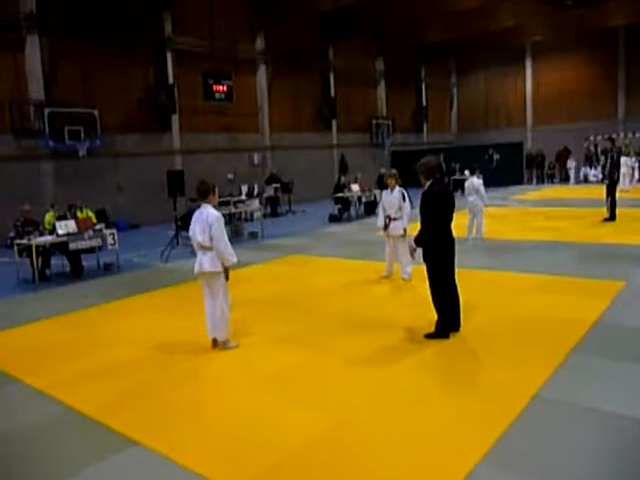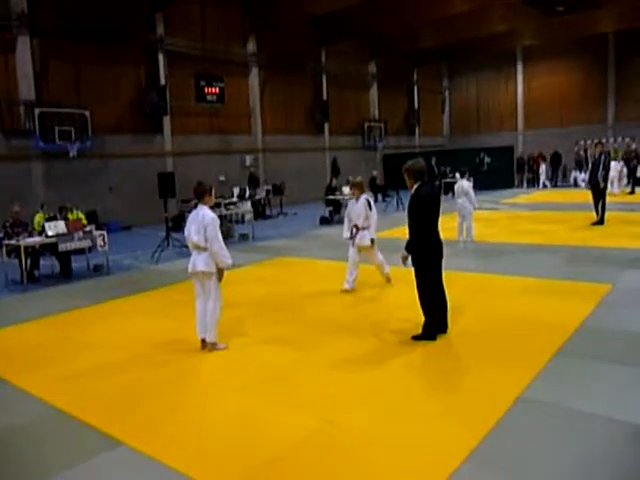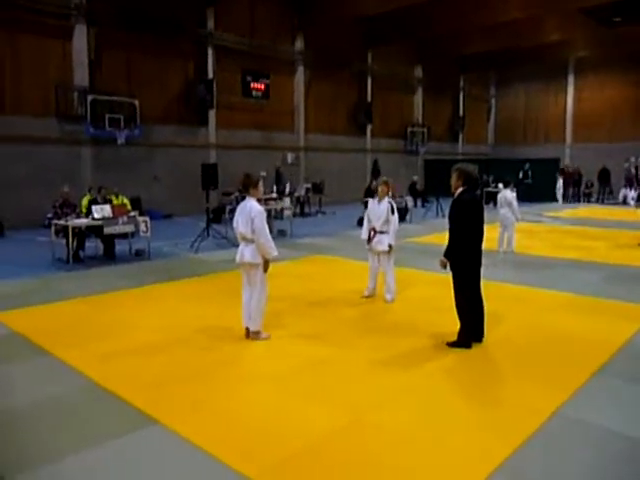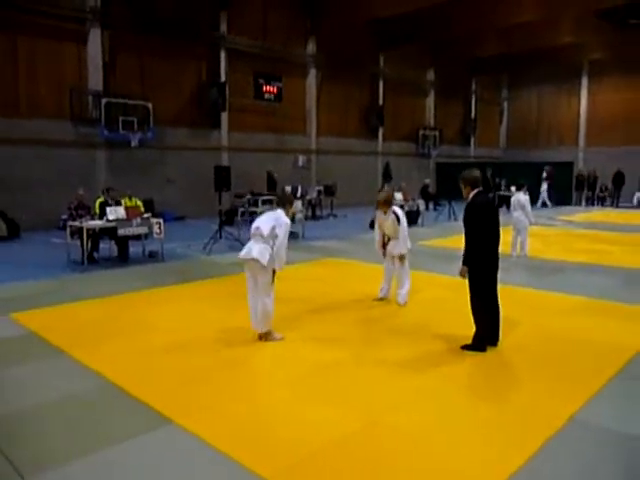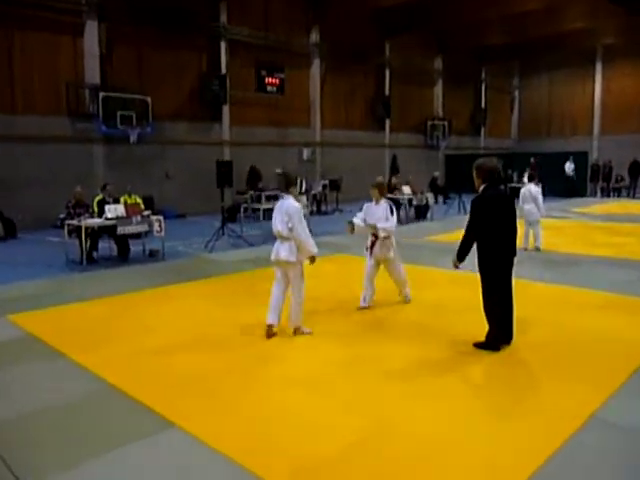
dt=1s
person 1, frame 1
left shoulder: (430, 193)
right shoulder: (445, 189)
left elbow: (429, 224)
left wrist: (417, 243)
left hip: (435, 247)
right hip: (446, 243)
left knee: (439, 288)
right knee: (449, 284)
left ankle: (443, 328)
right ankle: (453, 323)
person 1, frame 2
left shoulder: (419, 196)
right shoulder: (432, 189)
left elbow: (418, 227)
left wrist: (408, 250)
right wrist: (412, 239)
left hip: (424, 250)
right hip: (434, 245)
left knee: (426, 290)
right knee: (436, 286)
left ankle: (430, 330)
right ankle: (441, 325)
person 1, frame 3
left shoulder: (461, 201)
right shoulder: (475, 198)
left elbow: (457, 233)
left wrist: (447, 256)
left hip: (463, 256)
right hip: (474, 253)
left knee: (463, 297)
right knee: (474, 294)
left ankle: (465, 338)
right ankle: (477, 333)
person 1, frame 4
left shoulder: (474, 205)
right shoulder: (489, 201)
left elbow: (472, 238)
left wrist: (466, 263)
left hip: (479, 260)
right hip: (491, 257)
left knee: (479, 300)
right knee: (490, 297)
left ankle: (481, 341)
right ankle: (492, 337)
person 1, frame 5
left shoulder: (481, 201)
right shoulder: (505, 196)
left elbow: (471, 232)
right elbow: (512, 226)
left wrist: (460, 256)
right wrist: (511, 249)
left hip: (490, 256)
right hip: (506, 253)
left knee: (492, 298)
right knee: (505, 294)
left ankle: (495, 340)
right ankle: (506, 336)
person 2, frame 1
left shoulder: (196, 215)
right shoulder: (214, 215)
left elbow: (194, 239)
right elbow: (221, 243)
right wrist: (227, 264)
left hip: (202, 261)
right hip: (214, 261)
left knee: (210, 301)
right knee: (222, 301)
left ankle: (214, 338)
right ankle: (223, 339)
person 2, frame 2
left shoulder: (192, 216)
right shoulder: (210, 217)
left elbow: (189, 239)
right elbow: (215, 244)
right wrist: (222, 265)
left hip: (196, 261)
right hip: (208, 262)
left knee: (201, 300)
right knee: (213, 302)
left ankle: (203, 339)
right ankle: (211, 341)
person 2, frame 3
left shoulder: (241, 207)
right shoulder: (257, 209)
right elbow: (262, 236)
right wrist: (268, 256)
left hip: (244, 252)
right hip: (255, 253)
left knee: (248, 291)
right knee: (259, 292)
left ankle: (248, 327)
right ankle: (255, 330)
person 2, frame 4
left shoulder: (267, 215)
right shoulder: (284, 221)
right elbow: (280, 246)
right wrist: (275, 268)
left hip: (250, 252)
right hip: (262, 255)
left knee: (254, 294)
right knee: (265, 295)
left ankle: (260, 330)
right ankle: (266, 331)
person 2, frame 5
left shoulder: (279, 205)
right shoulder: (294, 206)
right elbow: (301, 233)
right wrist: (310, 252)
left hip: (279, 249)
right hip: (292, 251)
left knee: (278, 289)
right knee: (297, 291)
left ankle: (271, 326)
right ankle: (297, 327)
person 3, frame 1
left shoulder: (401, 192)
right shoulder: (385, 193)
left elbow: (406, 210)
right elbow: (382, 209)
left wrist: (404, 227)
right wrist: (382, 225)
left hip: (398, 224)
right hip: (388, 224)
left knee: (402, 250)
right knee: (389, 249)
left ankle: (406, 273)
right ankle: (388, 272)
person 3, frame 2
left shoulder: (367, 201)
right shoulder: (351, 202)
left elbow: (373, 219)
right elbow: (347, 218)
left wrist: (372, 236)
right wrist: (348, 234)
left hip: (366, 234)
right hip: (355, 235)
left knee: (375, 257)
right knee: (352, 259)
left ankle: (386, 273)
right ankle: (349, 284)
person 3, frame 3
left shoulder: (390, 204)
right shoulder: (371, 202)
left elbow: (394, 224)
right elbow: (367, 219)
left wrist: (390, 242)
right wrist: (366, 237)
left hip: (384, 238)
right hip: (373, 237)
left knee: (387, 267)
right knee: (373, 266)
left ankle: (389, 295)
right ankle: (370, 291)
person 3, frame 4
left shoulder: (397, 214)
right shoulder: (379, 213)
left elbow: (403, 233)
right elbow: (378, 231)
left wrist: (402, 251)
right wrist: (380, 247)
left hip: (399, 243)
right hip: (388, 244)
left knee: (402, 271)
right knee: (387, 269)
left ankle: (402, 297)
right ankle: (384, 293)
person 3, frame 5
left shoulder: (388, 206)
right shoulder: (368, 206)
left elbow: (391, 226)
right elbow: (361, 219)
left wrist: (377, 227)
right wrist: (353, 223)
left hip: (386, 244)
right hip: (373, 244)
left knee: (396, 272)
right knee: (369, 274)
left ankle: (405, 294)
right ankle: (365, 302)
